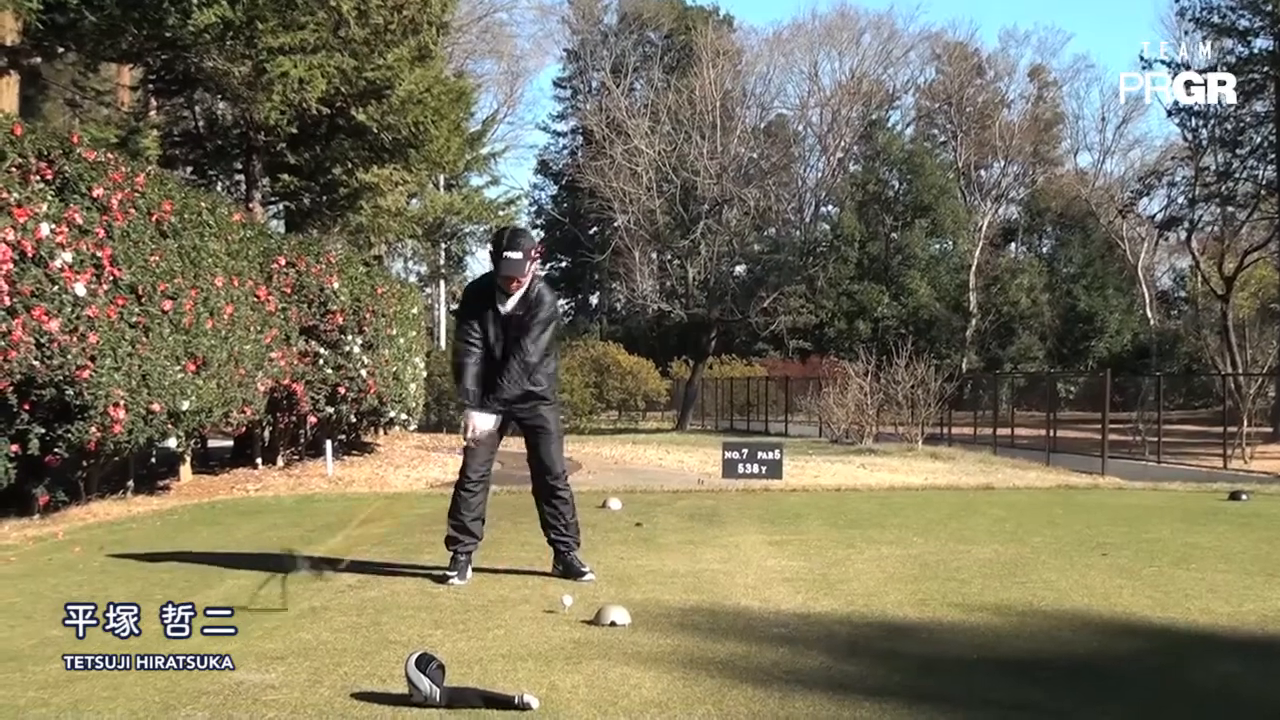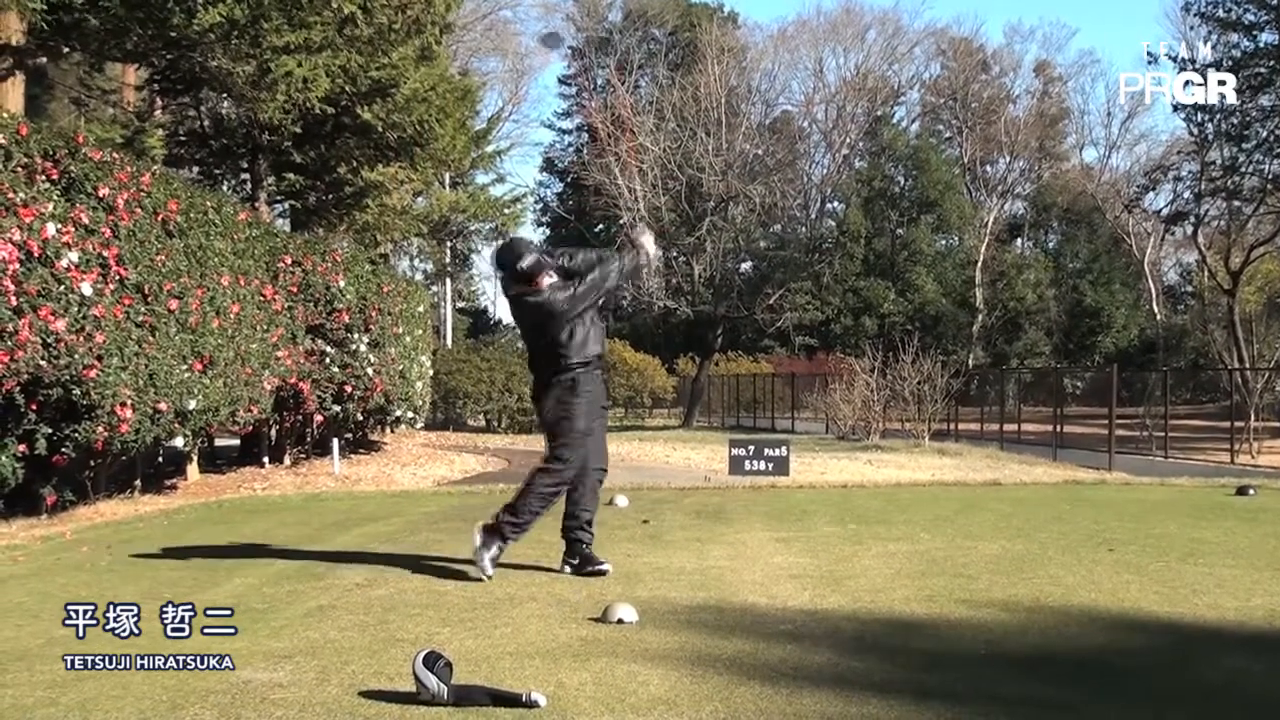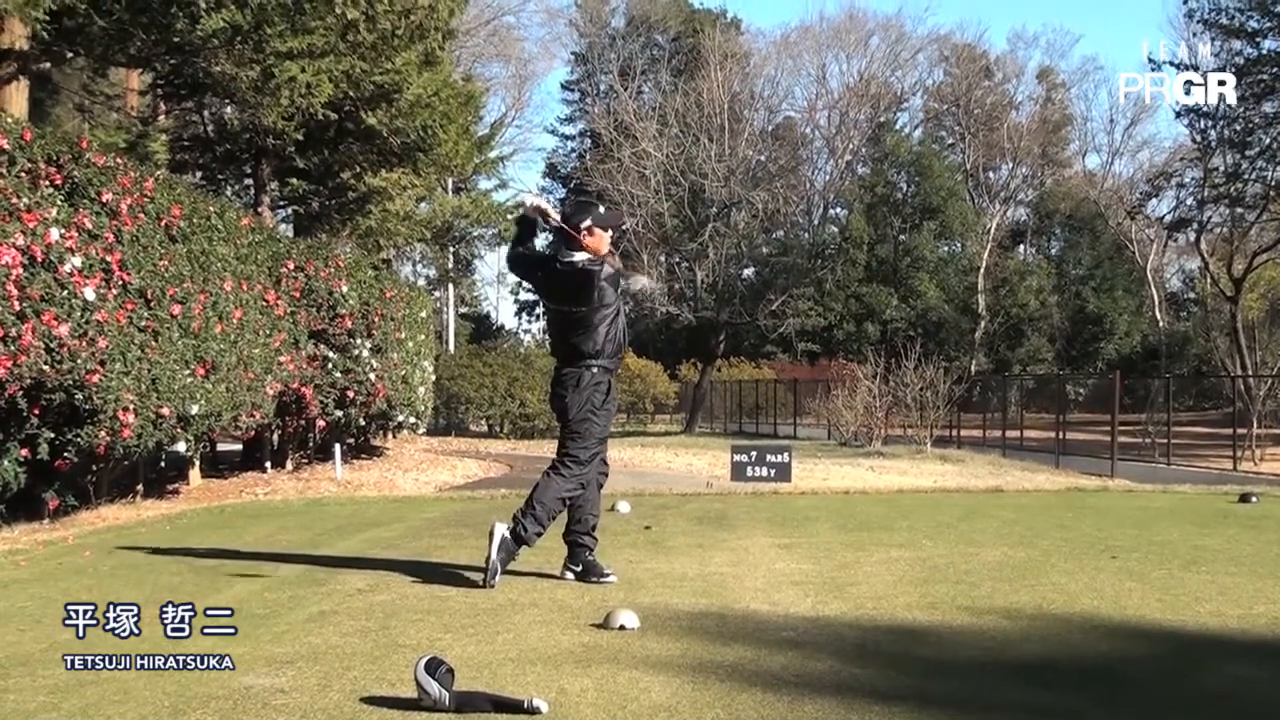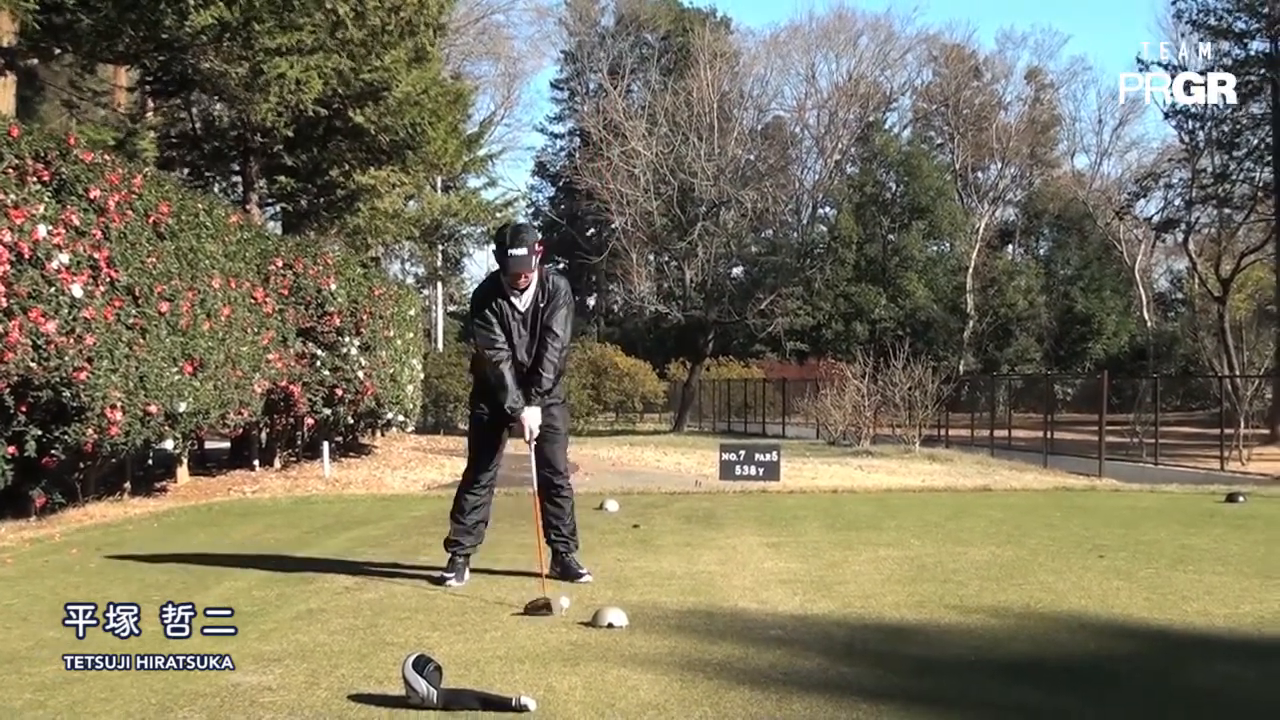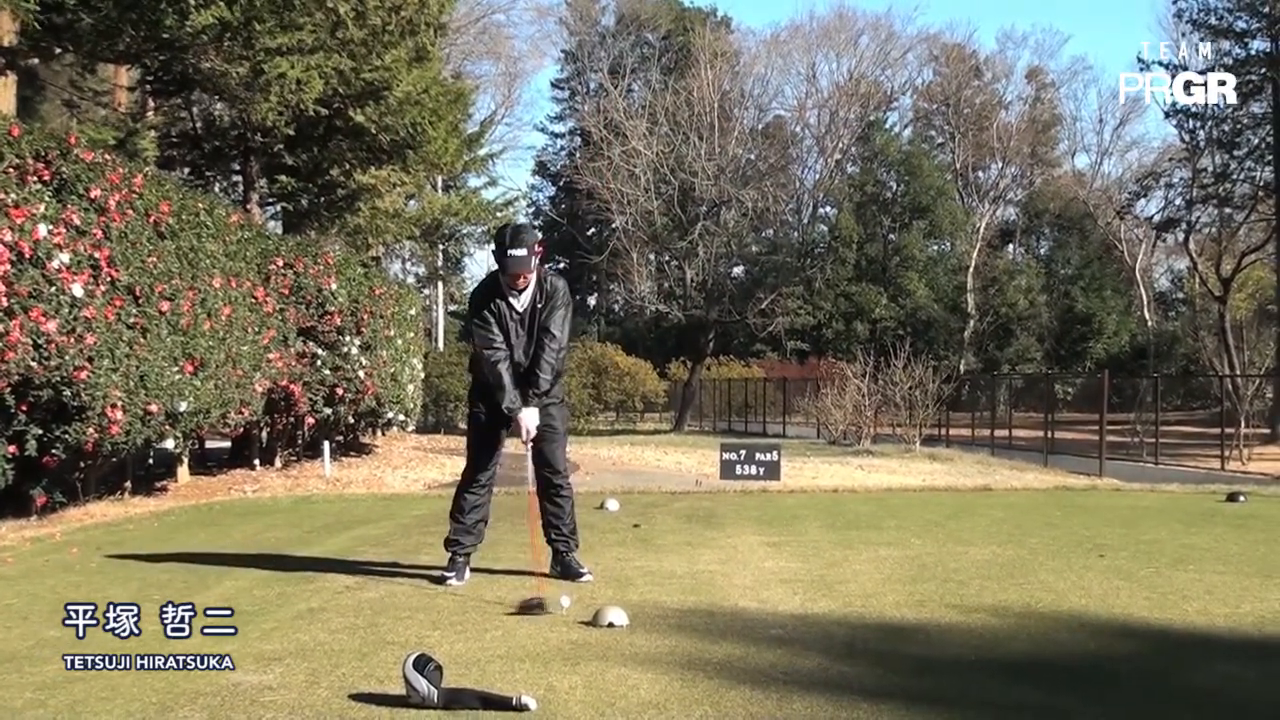
dt=1s
person 1, frame 1
left shoulder: (543, 302)
right shoulder: (478, 292)
left elbow: (522, 361)
right elbow: (469, 352)
left wrist: (492, 408)
right wrist: (474, 407)
left hip: (535, 396)
right hip: (486, 398)
left knee: (552, 474)
right knee: (473, 473)
left ankle: (566, 554)
right ankle: (461, 554)
person 1, frame 2
left shoulder: (541, 264)
right shoulder: (538, 301)
left elbow: (591, 264)
right elbow: (598, 283)
left wrist: (631, 251)
right wrist: (636, 254)
left hip: (584, 378)
right hip: (566, 385)
left knee: (591, 465)
right knee: (565, 464)
left ankle: (577, 551)
right ankle: (498, 534)
person 1, frame 3
left shoulder: (547, 269)
right shoulder: (605, 273)
left elbow: (516, 259)
right elbow: (600, 260)
left wrist: (528, 218)
right wrist: (554, 219)
left hip: (571, 376)
right hip: (592, 381)
left knee: (591, 467)
right knee: (572, 466)
left ankle: (579, 556)
right ankle: (514, 536)
person 1, frame 4
left shoulder: (556, 289)
right shoulder: (486, 296)
left elbow: (553, 349)
right elbow: (495, 357)
left wrist: (535, 403)
right wrist: (518, 408)
left hip: (545, 391)
right hip: (495, 392)
left knee: (555, 472)
right knee: (480, 472)
left ankle: (563, 555)
right ankle: (459, 555)
person 1, frame 5
left shoulder: (555, 290)
right shoulder: (484, 296)
left elbow: (551, 349)
right elbow: (493, 358)
left wrist: (532, 404)
right wrist: (515, 409)
left hip: (544, 392)
right hip: (494, 393)
left knee: (555, 472)
right knee: (478, 472)
left ankle: (564, 554)
right ankle: (459, 554)
